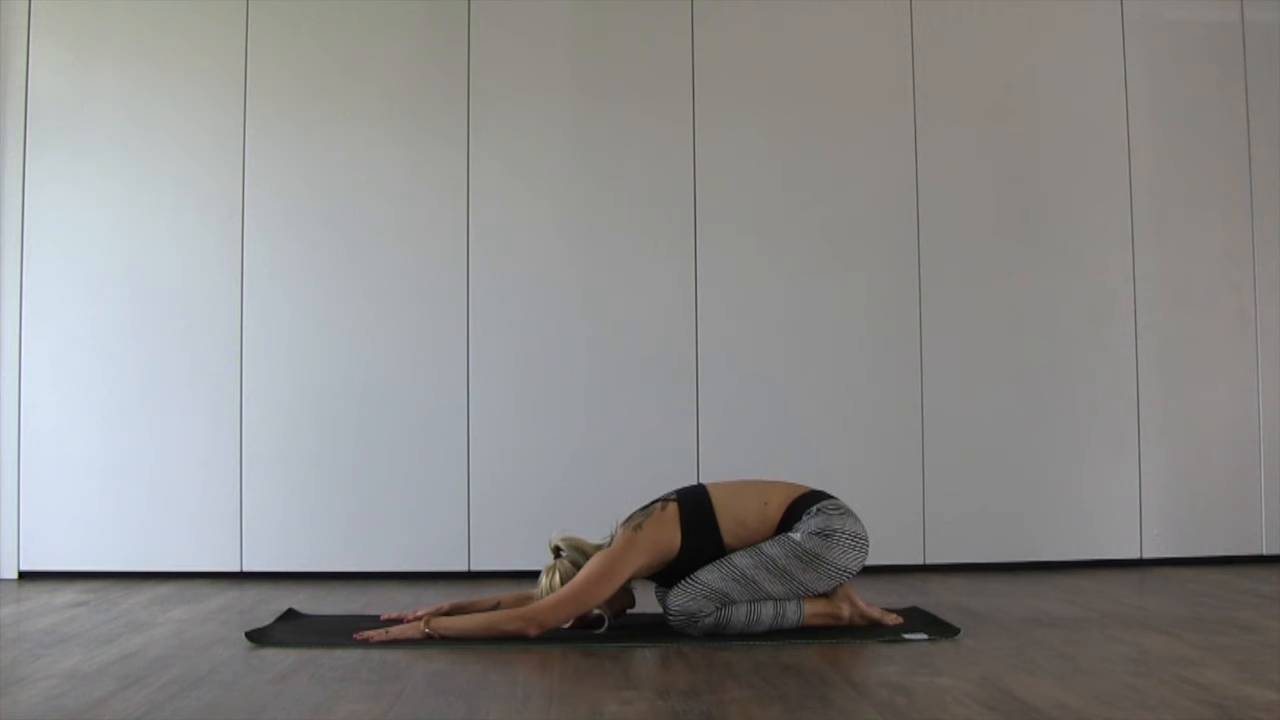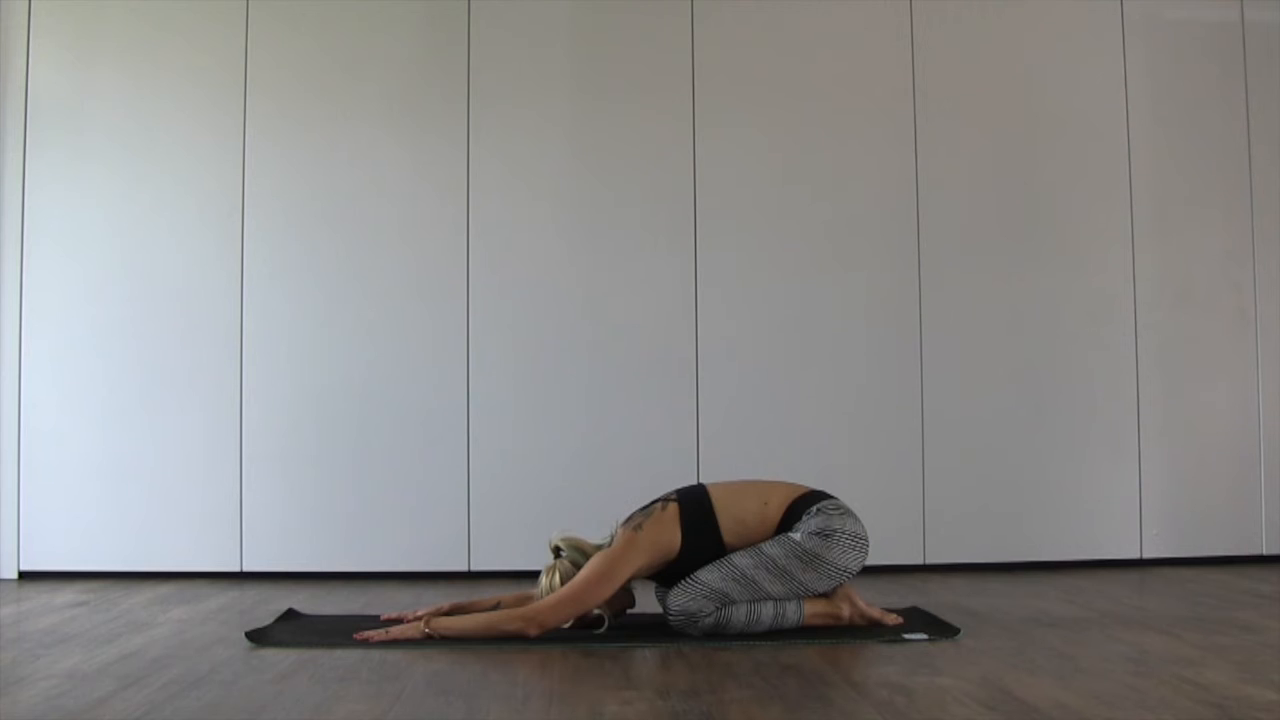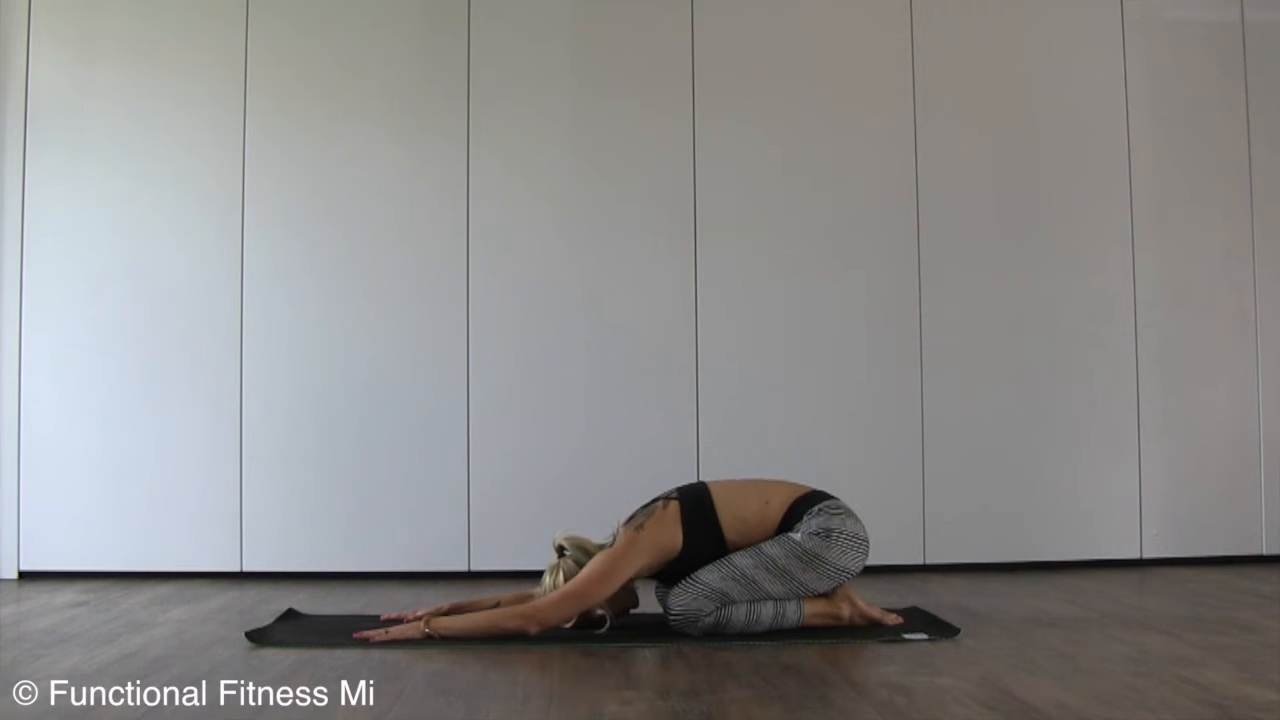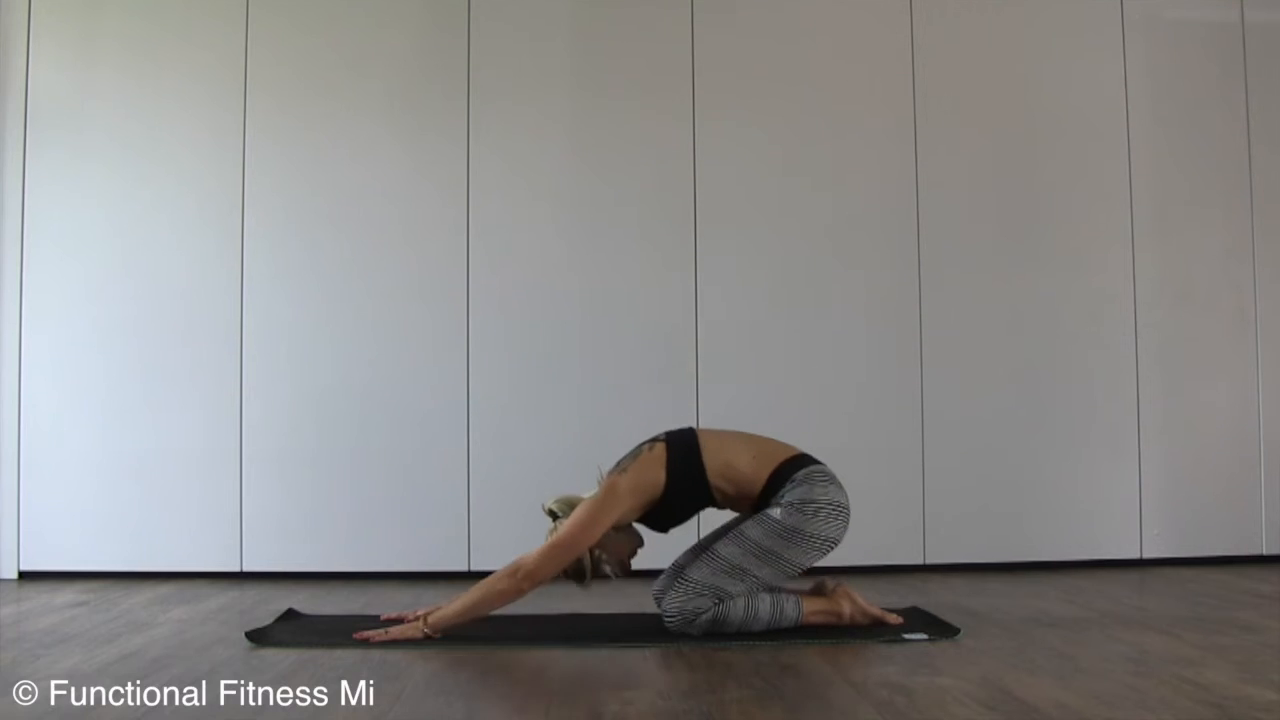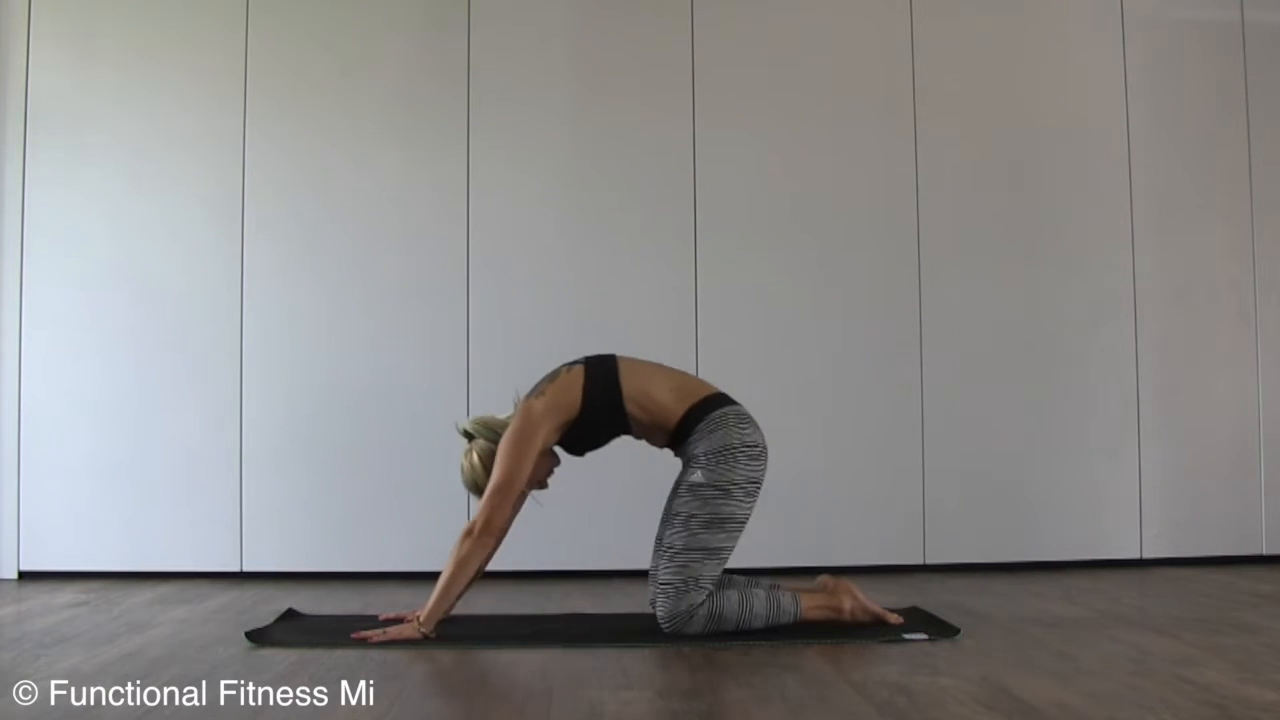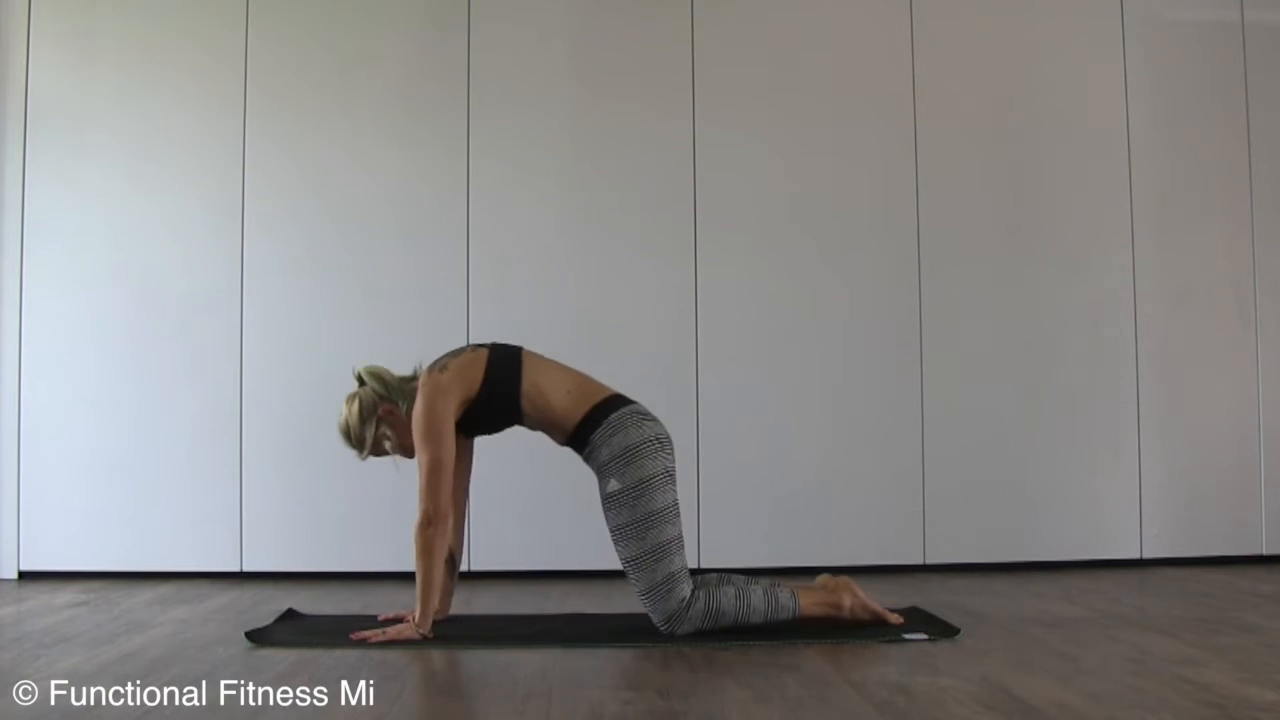
dt=0.5s
person 1, frame 1
left shoulder: (628, 551)
right shoulder: (629, 544)
left elbow: (532, 620)
right elbow: (539, 596)
left wrist: (430, 627)
right wrist: (449, 605)
left hip: (829, 530)
right hip: (812, 526)
left knee: (689, 608)
right knee: (676, 592)
left ankle: (831, 609)
right ankle: (824, 597)
person 1, frame 2
left shoulder: (629, 552)
right shoulder: (634, 543)
left elbow: (530, 621)
right elbow: (538, 596)
left wrist: (428, 630)
right wrist: (449, 609)
left hip: (828, 530)
right hip: (811, 526)
left knee: (688, 609)
right knee: (679, 592)
left ankle: (832, 610)
right ankle: (824, 595)
person 1, frame 3
left shoulder: (630, 552)
right shoulder: (633, 544)
left elbow: (532, 619)
right elbow: (539, 594)
left wrist: (428, 628)
right wrist: (446, 606)
left hip: (829, 532)
right hip: (812, 529)
left knee: (689, 609)
right knee: (674, 592)
left ankle: (832, 610)
right ankle: (821, 596)
person 1, frame 4
left shoulder: (615, 496)
right shoulder: (622, 496)
left elbow: (524, 577)
right elbow: (531, 565)
left wrist: (428, 627)
right wrist: (439, 609)
left hip: (811, 501)
right hip: (794, 501)
left knee: (684, 608)
right knee: (673, 593)
left ankle: (832, 610)
right ankle: (819, 596)
person 1, frame 5
left shoulder: (530, 422)
right shoulder: (530, 422)
left elbow: (483, 531)
right elbow: (490, 532)
left wrist: (425, 621)
right wrist: (436, 606)
left hip: (725, 443)
right hip: (718, 440)
left knee: (680, 612)
right knee: (680, 590)
left ankle: (830, 604)
right ankle: (818, 593)
person 1, frame 6
left shoulder: (431, 396)
right shoulder: (453, 402)
left elbow: (433, 518)
right elbow: (451, 515)
left wrist: (421, 621)
right wrist: (437, 603)
left hip: (624, 443)
right hip: (628, 438)
left knee: (674, 611)
right knee: (669, 594)
left ankle: (829, 601)
right ankle: (819, 592)
